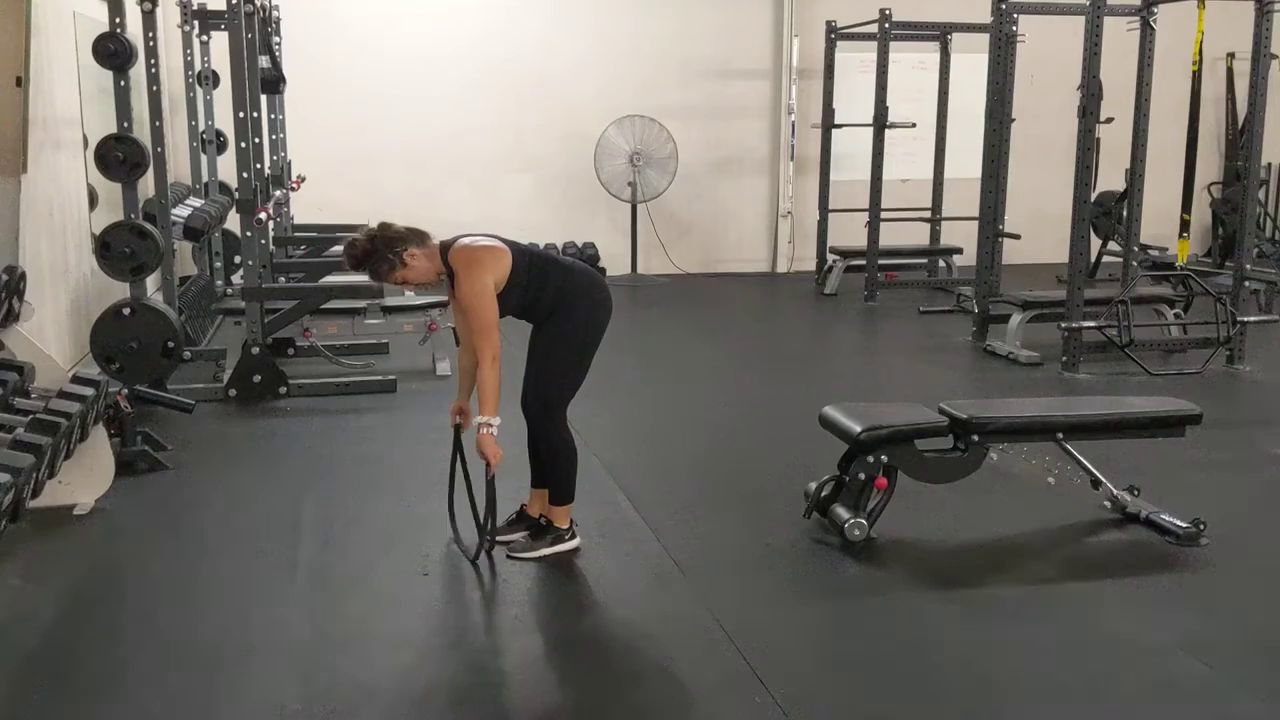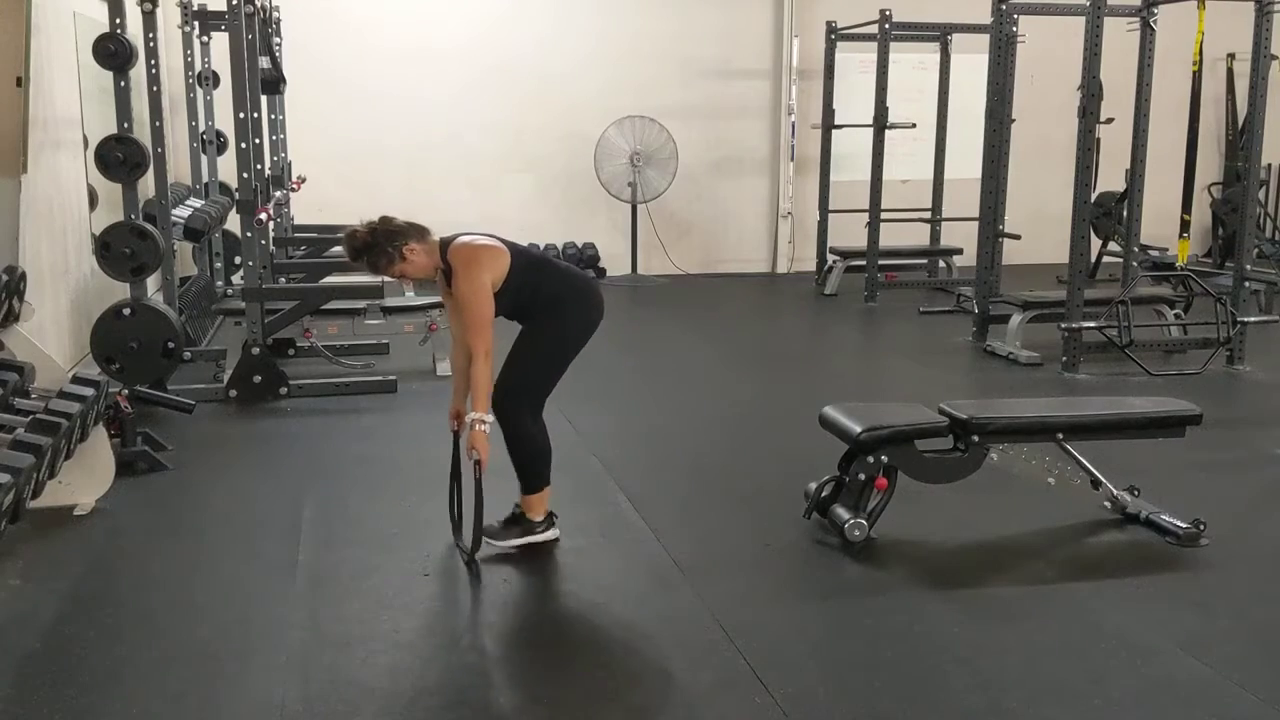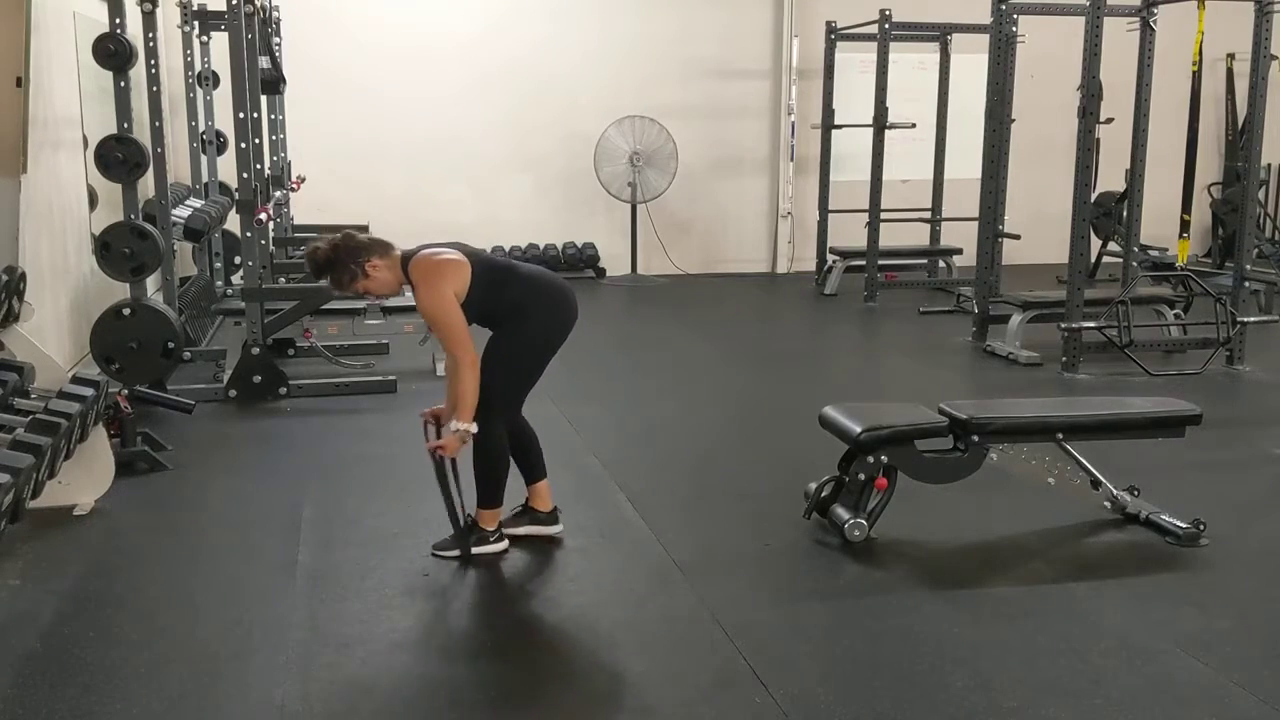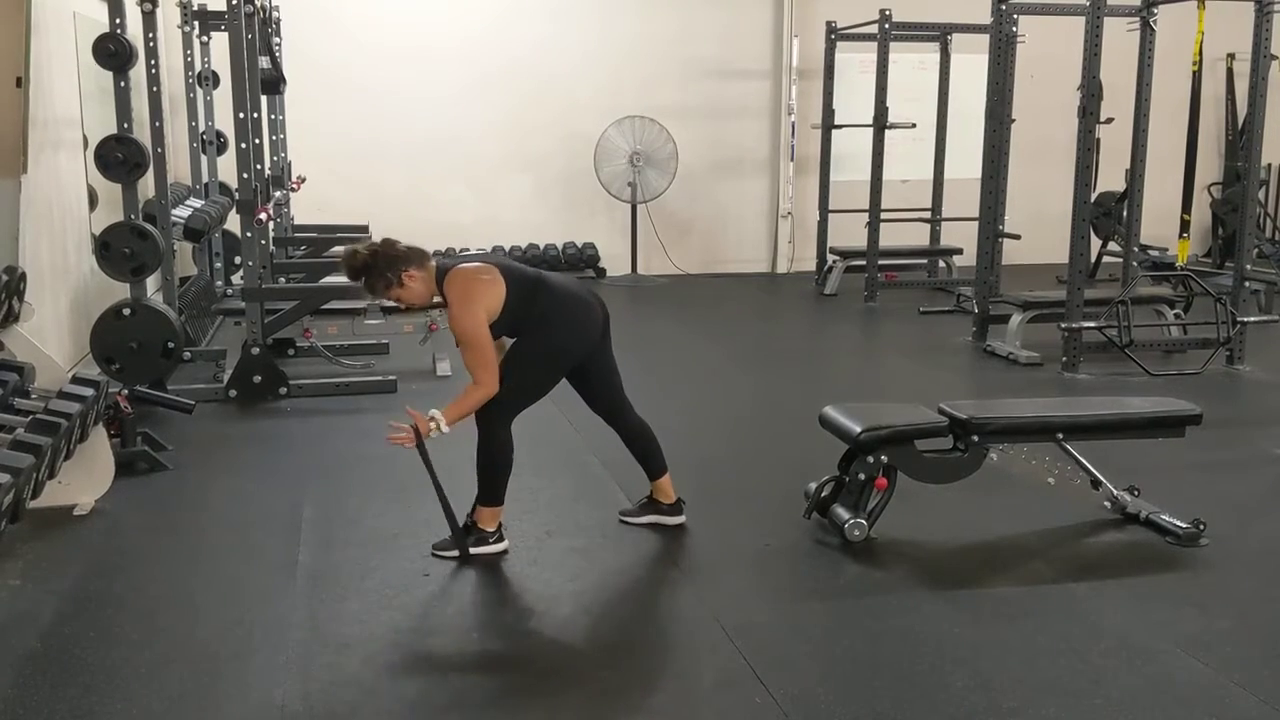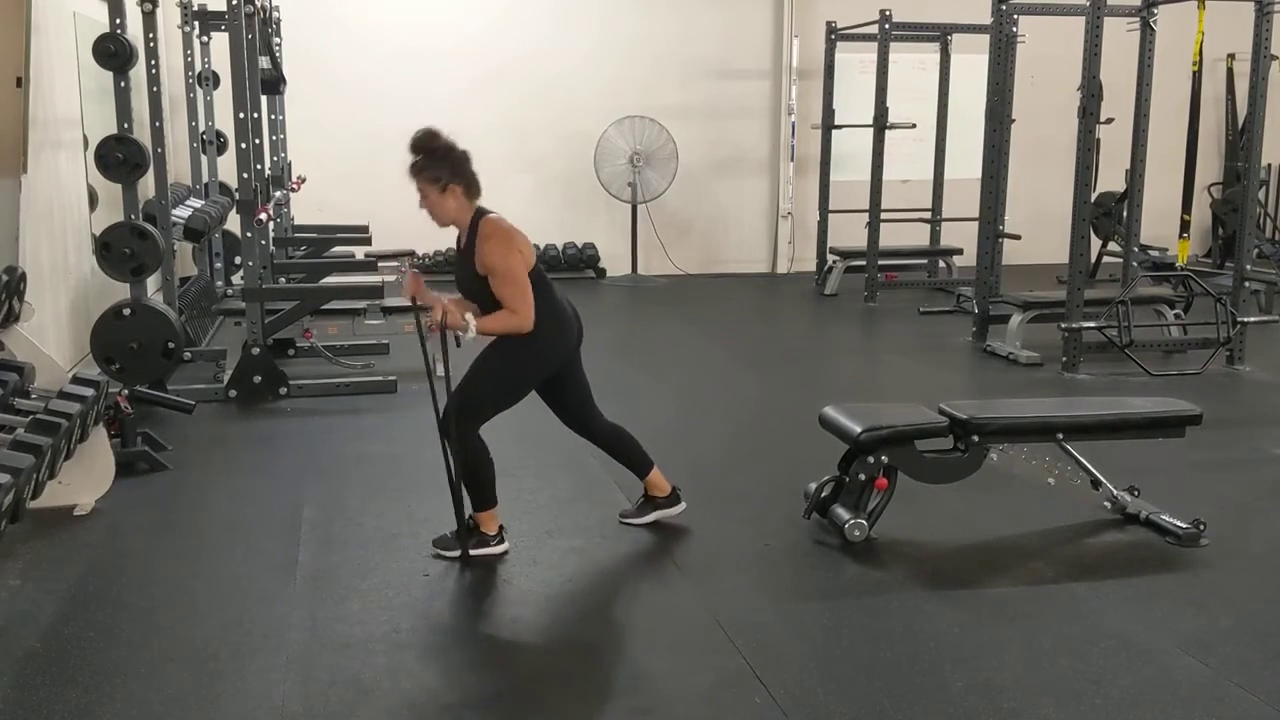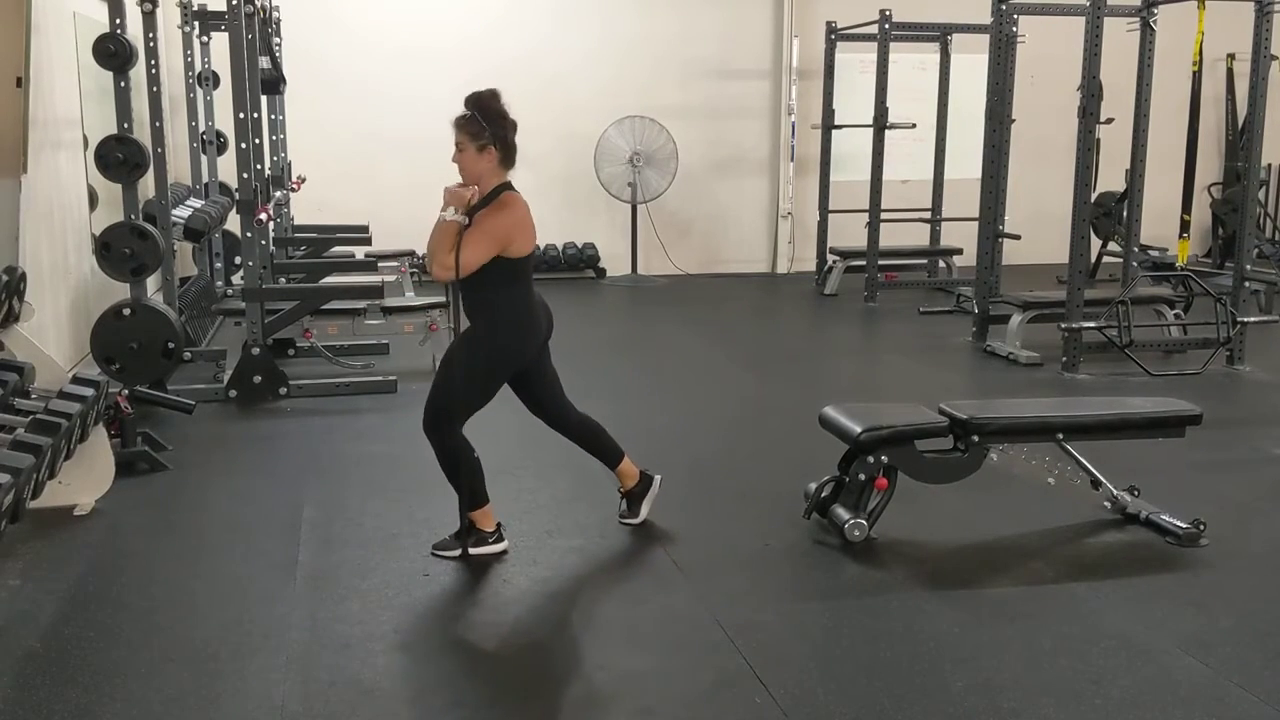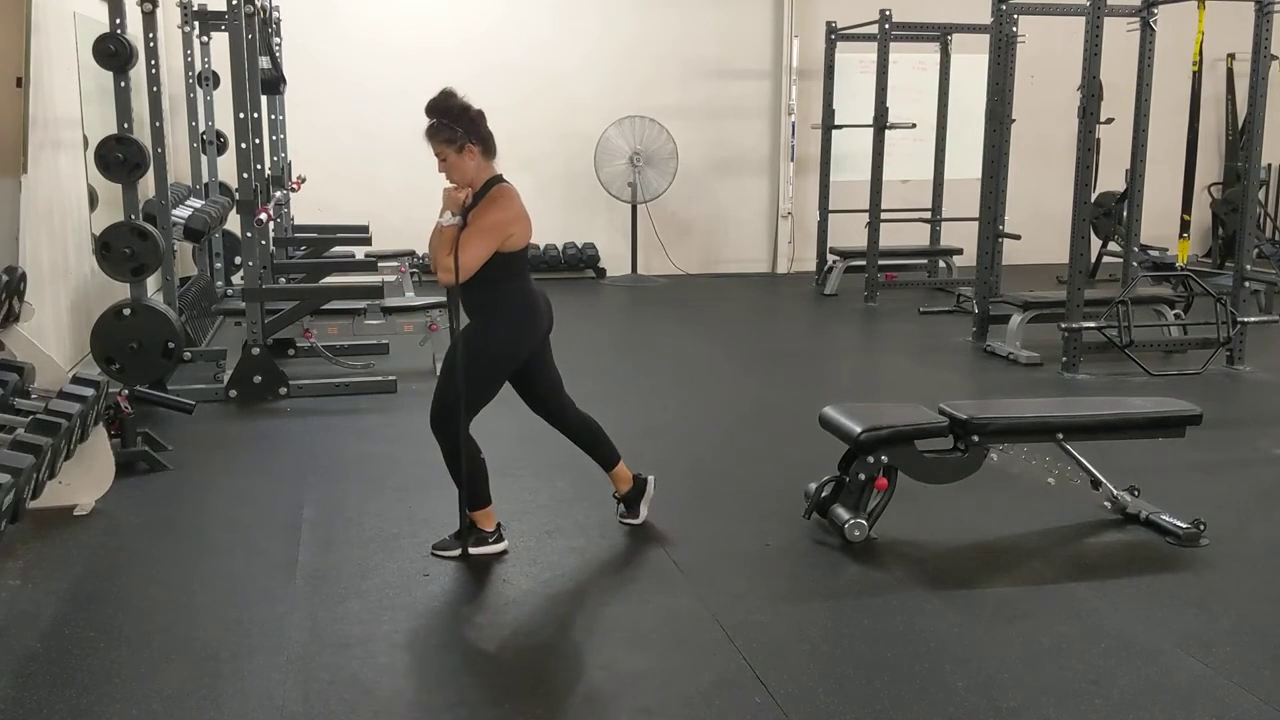
dt=0.7s
person 1, frame 1
left shoulder: (469, 268)
right shoulder: (452, 267)
left elbow: (490, 355)
right elbow: (469, 345)
left wrist: (487, 427)
right wrist: (463, 399)
left hip: (582, 306)
right hip: (558, 310)
left knee: (547, 412)
right knee: (534, 408)
left ankle: (561, 527)
right ankle: (536, 512)
person 1, frame 2
left shoulder: (467, 267)
right shoulder: (447, 267)
left elbow: (482, 353)
right elbow: (462, 344)
left wrist: (479, 423)
right wrist: (459, 402)
left hip: (573, 307)
right hip: (554, 309)
left knee: (511, 405)
right knee: (521, 407)
left ankle: (534, 518)
right ankle: (537, 512)
person 1, frame 3
left shoulder: (429, 282)
right shoulder: (422, 266)
left elbow: (467, 362)
right elbow: (456, 352)
left wrist: (460, 429)
right wrist: (451, 409)
left hip: (540, 312)
right hip: (546, 304)
left knee: (489, 414)
right knee: (500, 411)
left ankle: (488, 529)
right ankle: (542, 509)
person 1, frame 4
left shoulder: (462, 299)
right shoulder: (454, 275)
left elbow: (486, 384)
right elbow: (493, 342)
left wrist: (434, 423)
left hip: (563, 327)
right hip: (585, 310)
left knee: (493, 416)
right knee: (615, 409)
left ankle: (487, 530)
right ankle: (666, 501)
person 1, frame 5
left shoulder: (493, 241)
right shoulder: (471, 234)
left elbow: (521, 318)
right elbow: (484, 307)
left wrist: (465, 323)
right wrist: (433, 299)
left hip: (541, 340)
right hip: (558, 333)
left knee: (458, 420)
right knee: (585, 420)
left ankle: (487, 532)
right ankle: (662, 492)
person 1, frame 6
left shoulder: (503, 213)
right shoulder: (484, 200)
left elbow: (444, 268)
right elbow: (433, 257)
left wrist: (453, 213)
right wrist: (452, 210)
left hip: (501, 334)
right hip: (521, 326)
left knee: (440, 422)
right knee: (556, 410)
left ankle: (484, 531)
right ankle: (636, 481)
person 1, frame 7
left shoulder: (498, 205)
right shoulder: (476, 197)
left elbow: (449, 271)
right elbow: (437, 261)
left wrist: (450, 215)
right wrist: (450, 214)
left hip: (502, 330)
right hip: (522, 320)
left knee: (448, 421)
right knee: (558, 408)
left ankle: (484, 532)
right ankle: (630, 486)
